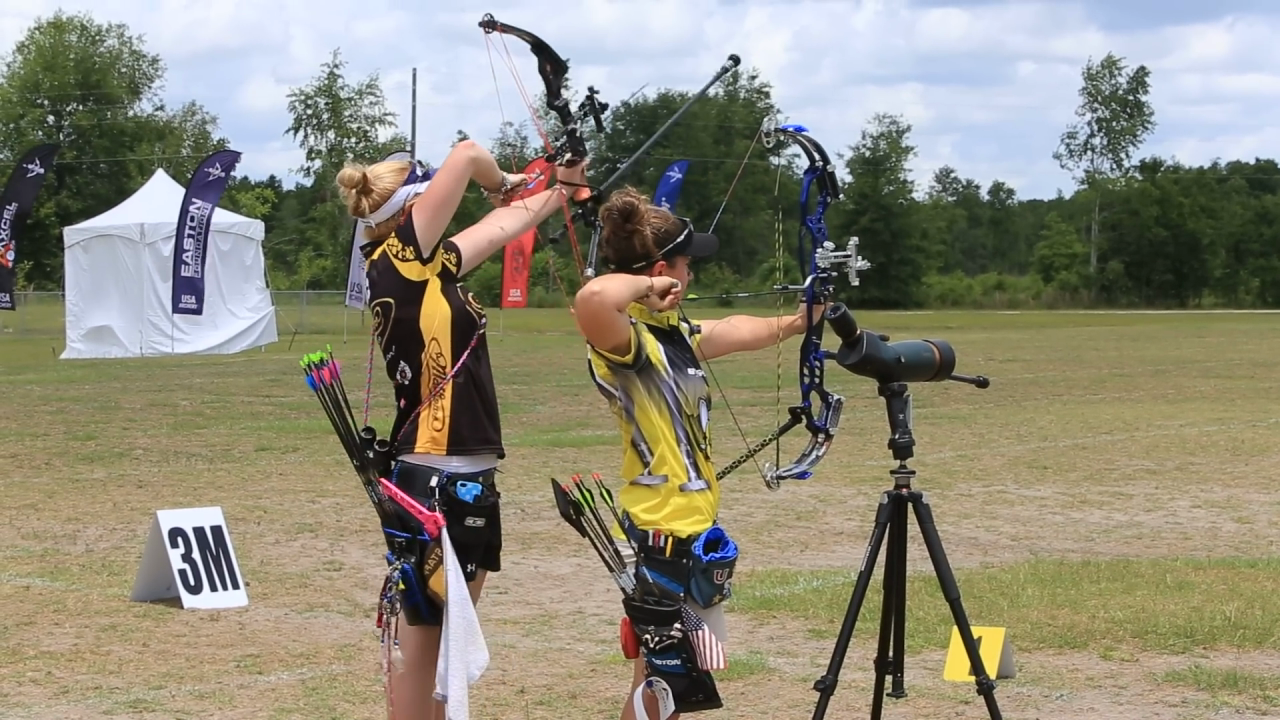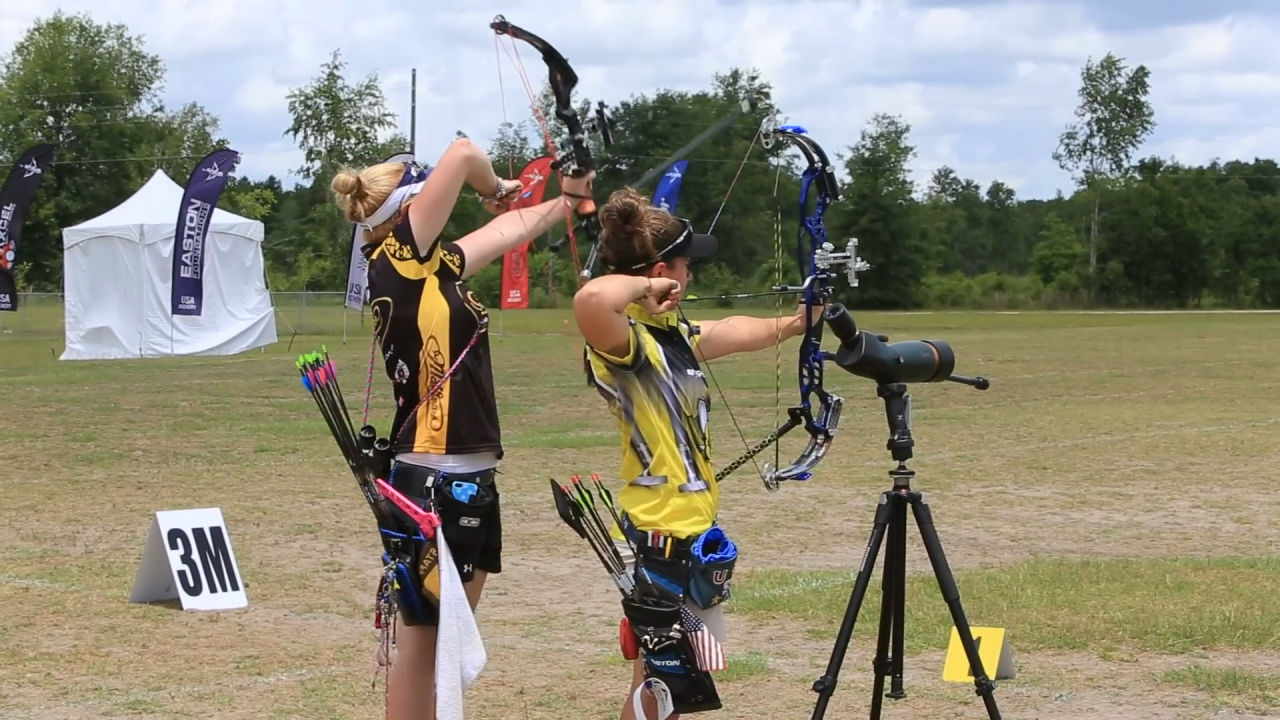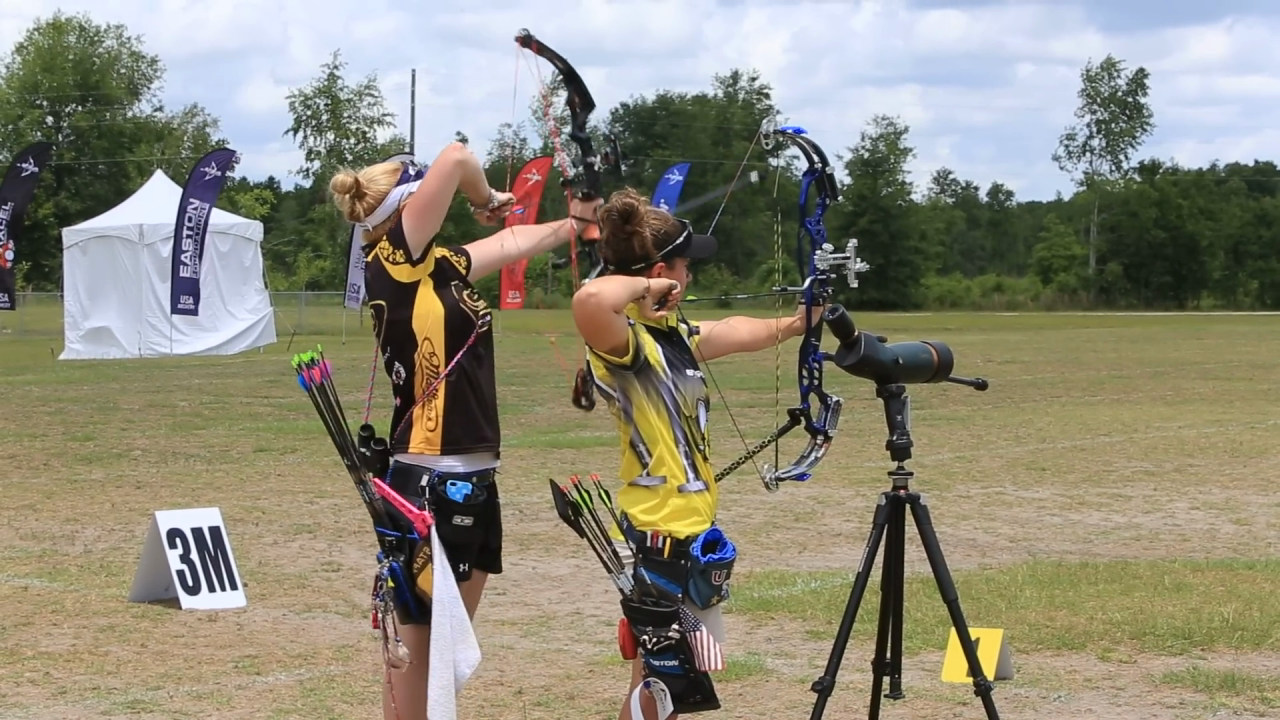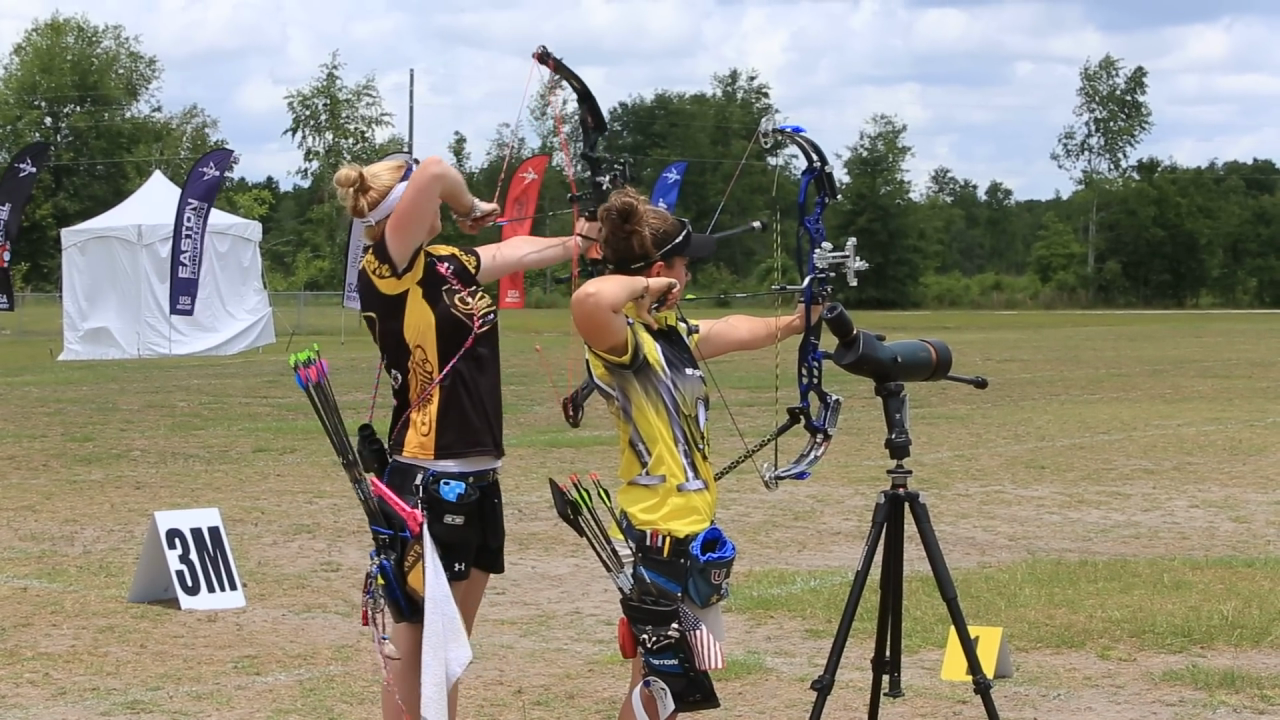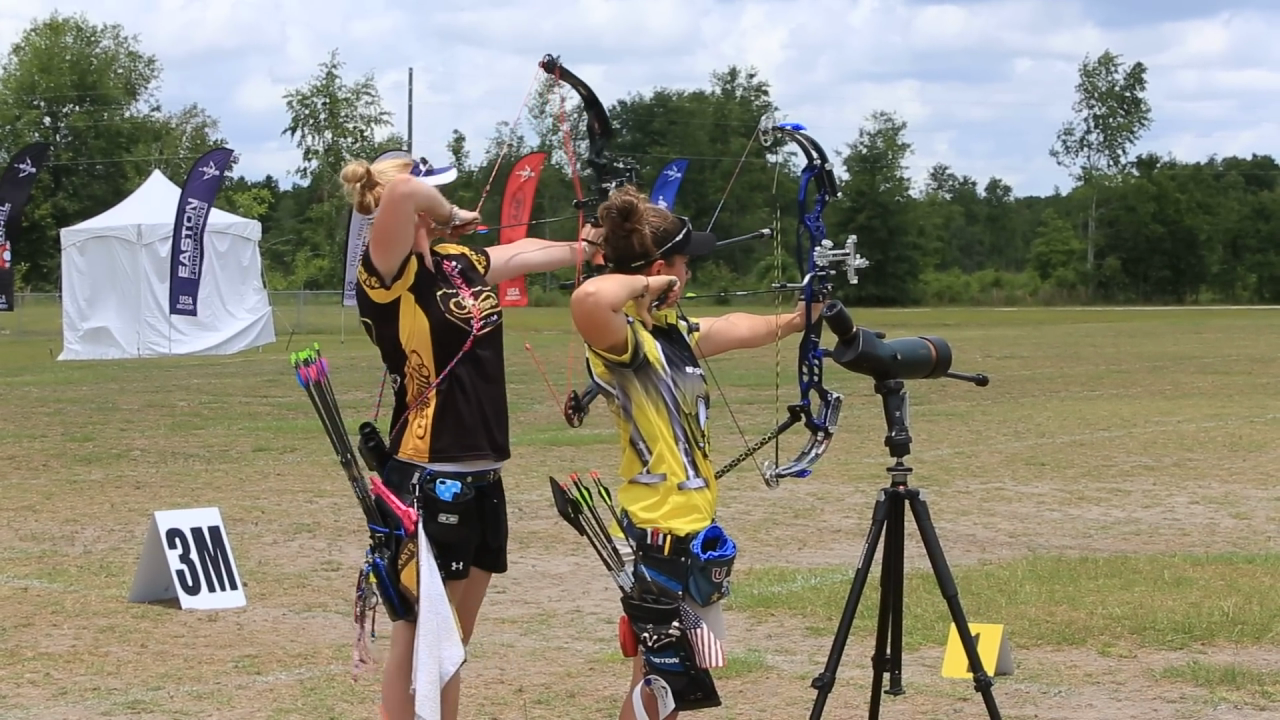
dt=0.2s
person 1, frame 1
left shoulder: (426, 264)
right shoulder: (398, 261)
left elbow: (497, 227)
right elbow: (466, 155)
left wrist: (560, 192)
right wrist: (501, 183)
left hip: (465, 476)
right hip: (435, 480)
left knee: (448, 635)
right knee: (421, 640)
person 1, frame 2
left shoulder: (432, 265)
right shoulder: (397, 260)
left elbow: (504, 232)
right elbow: (462, 153)
left wrist: (564, 203)
right wrist: (495, 187)
left hip: (468, 477)
right hip: (433, 481)
right knee: (419, 639)
person 1, frame 3
left shoulder: (438, 265)
right shoulder: (394, 261)
left elbow: (508, 244)
right elbow: (453, 158)
left wrist: (571, 224)
right wrist: (487, 198)
left hip: (471, 478)
right hip: (431, 482)
right knee: (418, 643)
person 1, frame 4
left shoulder: (446, 263)
right shoulder: (386, 270)
left elbow: (513, 251)
right elbow: (433, 171)
left wrist: (575, 242)
right wrist: (470, 207)
left hip: (476, 478)
right hip: (429, 483)
right knee: (415, 643)
person 1, frame 5
left shoulder: (458, 263)
right shoulder: (386, 274)
left elbow: (522, 252)
right elbow: (404, 189)
left wrist: (584, 248)
right wrist: (451, 216)
left hip: (480, 479)
right hip: (429, 483)
left knee: (452, 640)
right knee: (416, 642)
person 2, frame 1
left shoulder: (672, 330)
right shoulder: (626, 339)
left elbow: (734, 331)
right elbow: (592, 297)
left wrist: (793, 323)
right wrist: (645, 286)
left hip: (691, 533)
right hip: (660, 538)
person 2, frame 2
left shoulder: (672, 332)
right shoulder: (625, 340)
left elbow: (733, 332)
right elbow: (589, 298)
left wrist: (792, 325)
right wrist: (643, 287)
left hip: (689, 534)
right hip: (660, 539)
person 2, frame 3
left shoulder: (672, 332)
right shoulder: (624, 340)
left elbow: (733, 331)
right elbow: (589, 299)
left wrist: (792, 326)
right wrist: (642, 286)
left hip: (689, 535)
right hip: (658, 540)
person 2, frame 4
left shoulder: (671, 331)
right shoulder: (624, 339)
left elbow: (733, 330)
right elbow: (588, 299)
left wrist: (790, 324)
right wrist: (640, 286)
left hip: (689, 533)
right hip: (658, 539)
person 2, frame 5
left shoulder: (672, 328)
right shoulder: (625, 338)
left elbow: (733, 327)
right elbow: (588, 298)
left wrist: (790, 321)
right wrist: (642, 285)
left hip: (690, 531)
right hip: (658, 536)
